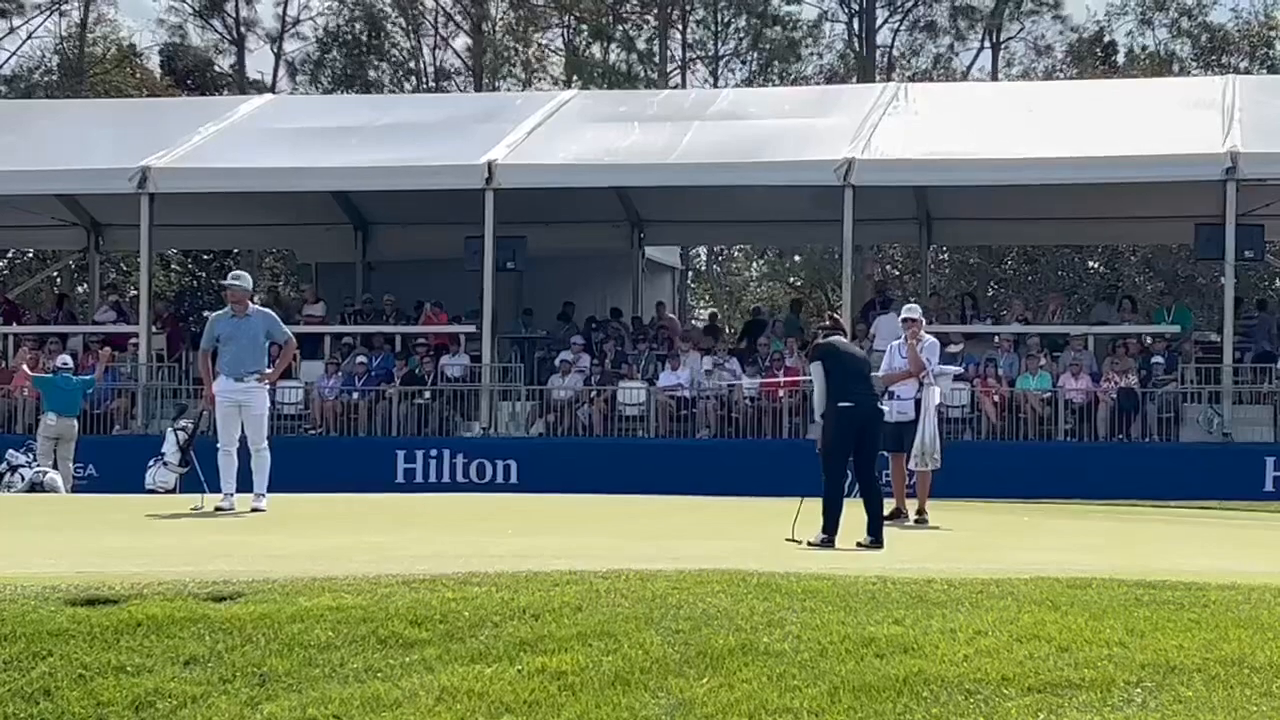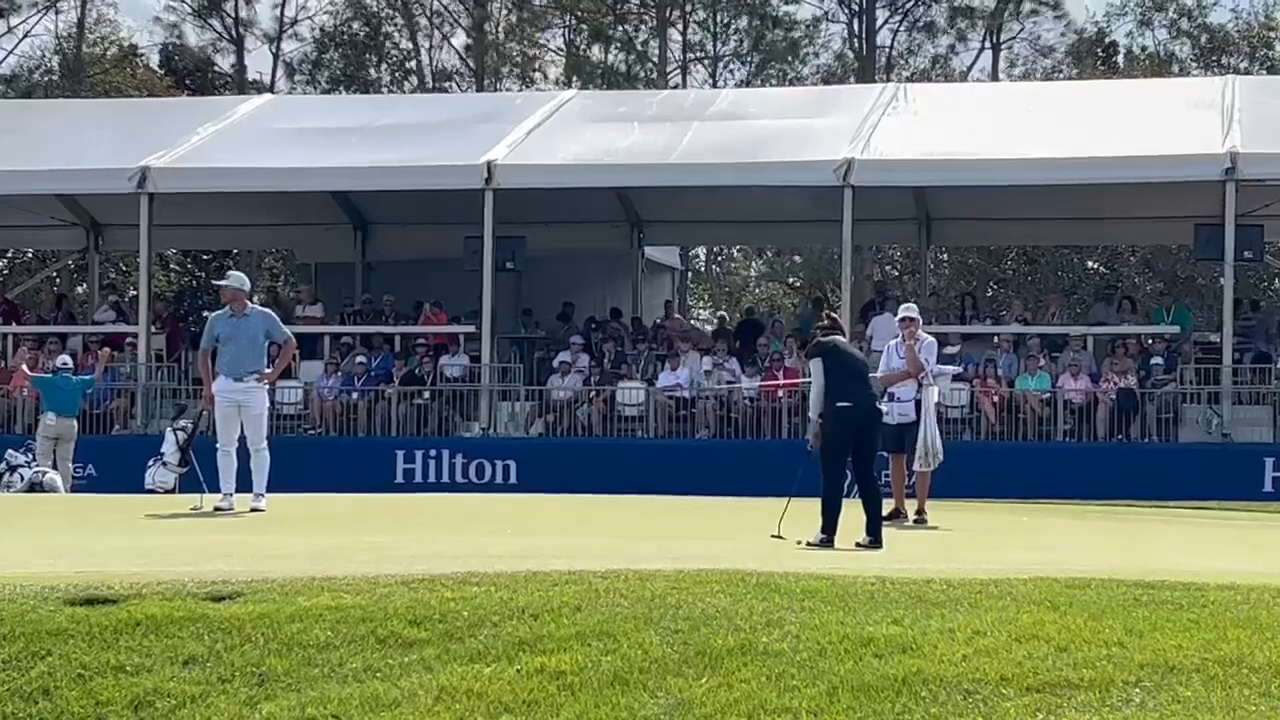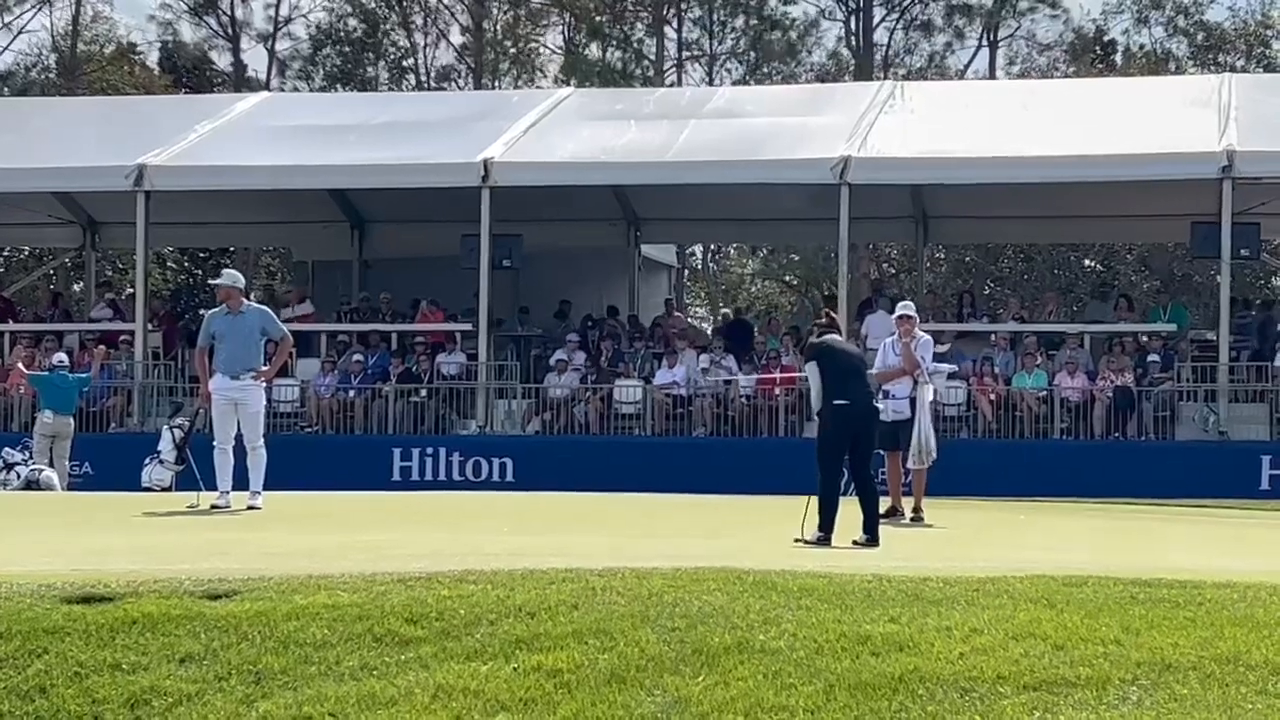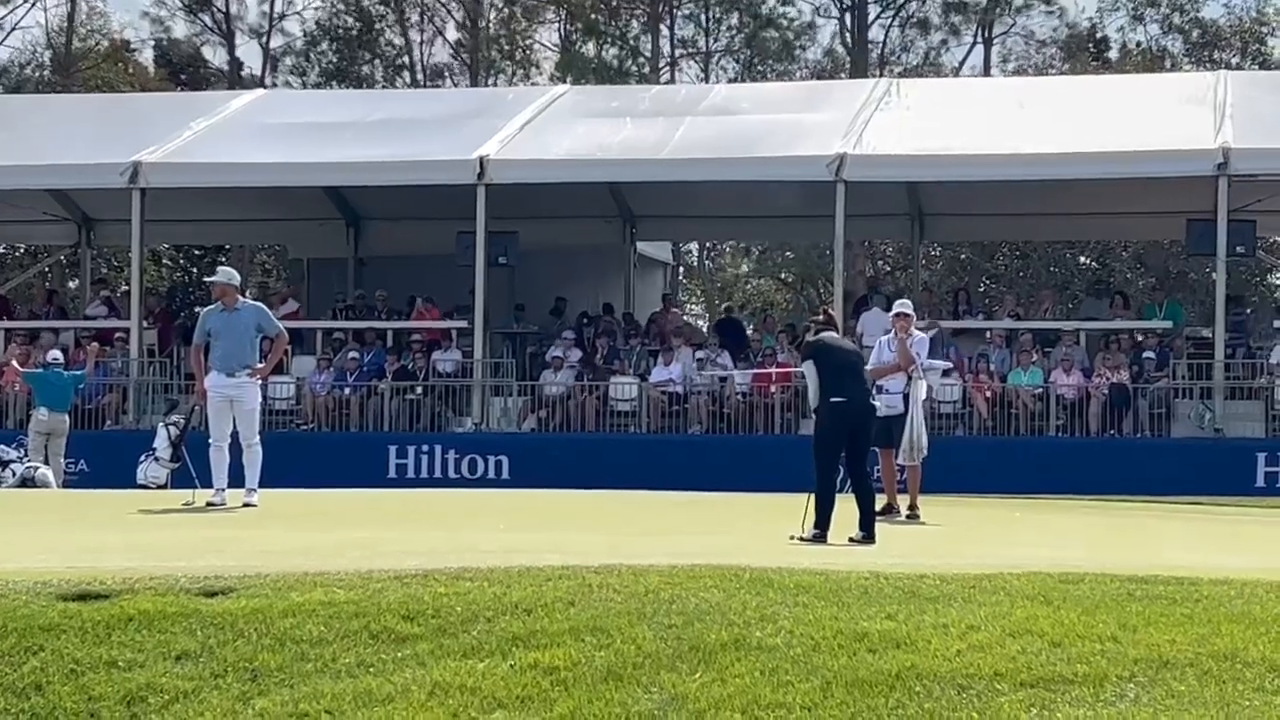
dt=0.4s
person 1, frame 1
left shoulder: (265, 317)
right shoulder: (216, 319)
left elbow: (290, 343)
right elbow: (205, 352)
left wrist: (275, 373)
right wrist: (208, 386)
left hip: (255, 386)
right hip: (225, 386)
left knee: (258, 444)
right knee: (226, 445)
left ankle: (260, 495)
right ankle: (228, 495)
person 1, frame 2
left shoulder: (264, 316)
right shoulder: (216, 319)
left elbow: (289, 343)
right elbow: (205, 352)
left wrist: (274, 373)
right wrist: (207, 386)
left hip: (254, 386)
right hip: (224, 386)
left knee: (257, 444)
right knee: (225, 445)
left ankle: (259, 495)
right ankle: (227, 495)
person 1, frame 3
left shoulder: (260, 314)
right shoulder: (212, 317)
left elbow: (286, 340)
right elbow: (201, 350)
left wrist: (271, 370)
right wrist: (204, 384)
left hip: (250, 384)
right hip: (221, 384)
left knee: (254, 442)
right knee: (222, 442)
left ankle: (255, 492)
right ankle: (223, 492)
person 1, frame 4
left shoulder: (255, 310)
right shoulder: (208, 314)
left elbow: (282, 337)
right elbow: (197, 348)
left wrist: (267, 367)
right wrist: (200, 381)
left hip: (246, 381)
right hip: (216, 381)
left knee: (250, 439)
right knee: (218, 440)
left ankle: (251, 490)
right ankle: (219, 490)
person 2, frame 1
left shoulder: (820, 349)
right shoulder: (860, 352)
left elbow: (820, 391)
left wrist: (821, 423)
left hip: (843, 412)
right hip: (871, 411)
left knee: (834, 474)
right knee: (867, 473)
left ankle: (828, 534)
right ankle: (875, 535)
person 2, frame 2
left shoulder: (819, 346)
right shoulder: (857, 353)
left elbow: (818, 386)
left wrist: (814, 421)
left hip: (842, 412)
right hip: (870, 411)
left knee: (833, 475)
right knee: (866, 474)
left ankle: (827, 534)
right ankle: (874, 535)
person 2, frame 3
left shoulder: (814, 347)
right shoulder: (855, 350)
left elbow: (817, 390)
left wrist: (820, 417)
left hip: (839, 411)
right hip: (867, 409)
left knee: (830, 472)
right knee: (862, 471)
left ankle: (824, 532)
right ankle: (871, 533)
person 2, frame 4
left shoulder: (811, 345)
right shoulder: (851, 347)
left elbow: (814, 388)
right elbow: (856, 381)
left wrist: (818, 414)
left hip: (835, 408)
right hip: (863, 407)
left knee: (826, 470)
right knee: (859, 469)
left ankle: (820, 529)
right ankle: (867, 530)
person 3, frame 1
left shoulder: (931, 344)
right shoulder: (894, 346)
left elbow: (919, 369)
right elbow: (884, 378)
left wrist: (912, 343)
right wrist: (908, 373)
left hip: (917, 408)
right hip: (893, 409)
right knee: (896, 458)
left ankle: (922, 509)
right ankle: (900, 508)
person 3, frame 2
left shoulder: (928, 343)
right shoulder: (891, 346)
left elbow: (918, 370)
right elbow: (883, 379)
left wrist: (910, 343)
right wrist: (907, 373)
left hip: (917, 408)
right hip: (893, 410)
right knee: (896, 458)
left ankle: (921, 509)
right ankle: (899, 508)
person 3, frame 3
left shoulder: (925, 341)
right shoulder: (887, 344)
left elbow: (914, 368)
right elbow: (878, 376)
left wrist: (906, 340)
right wrist: (903, 371)
left hip: (912, 406)
right hip: (888, 407)
right knee: (891, 456)
left ankle: (918, 507)
right ankle: (896, 505)
person 3, frame 4
left shoulder: (920, 339)
right shoulder: (882, 341)
left elbow: (909, 363)
right elbow: (872, 372)
left wrist: (902, 337)
right wrist: (897, 366)
left hip: (906, 403)
right hip: (882, 404)
right knee: (885, 453)
left ankle: (913, 505)
right ankle: (891, 503)
